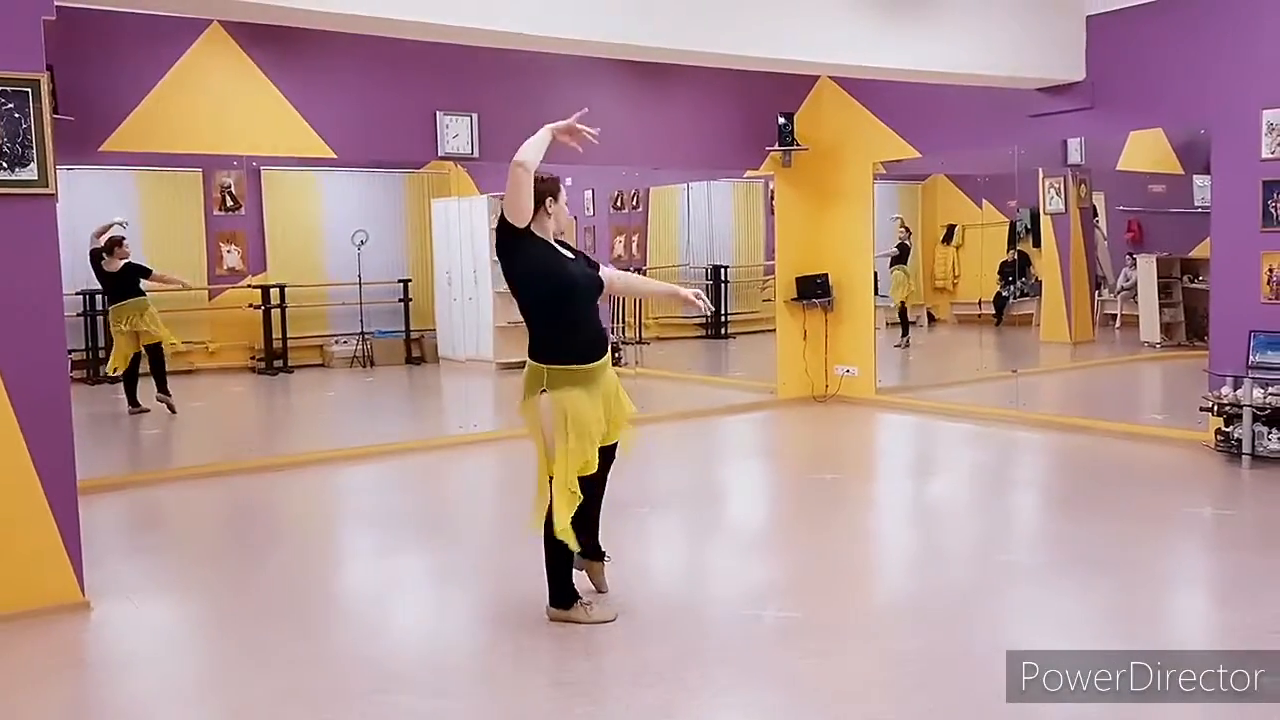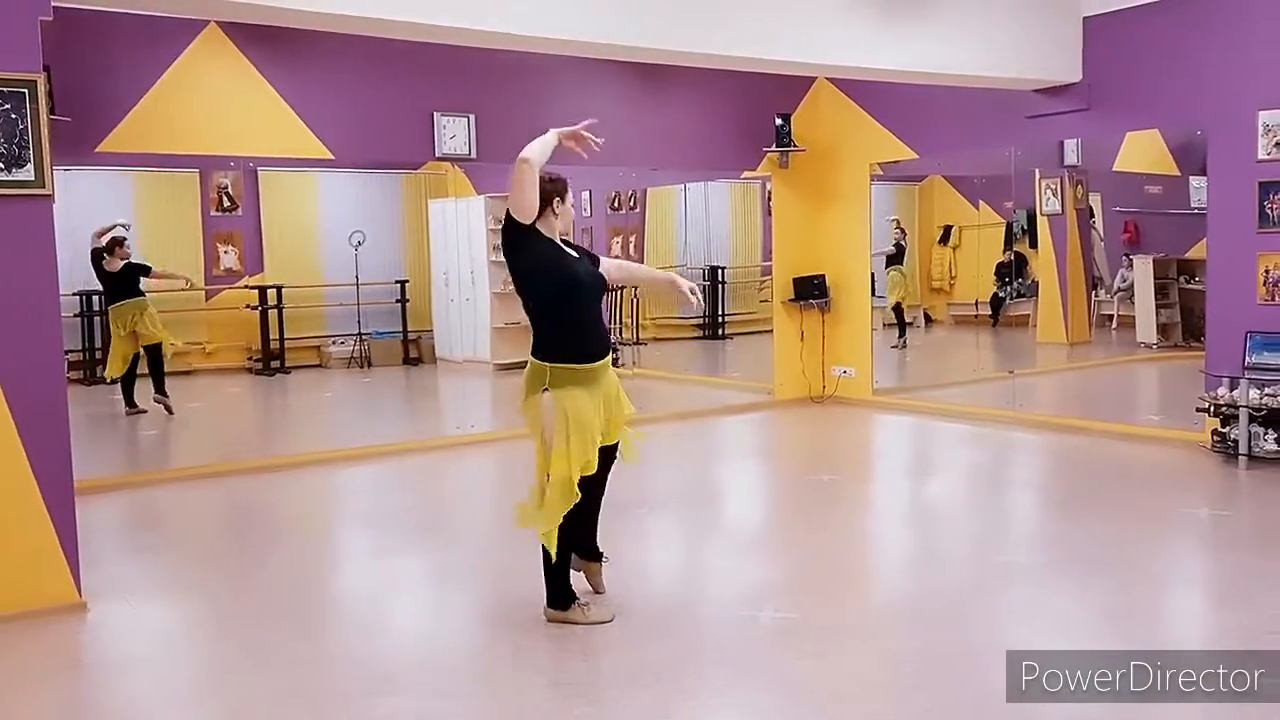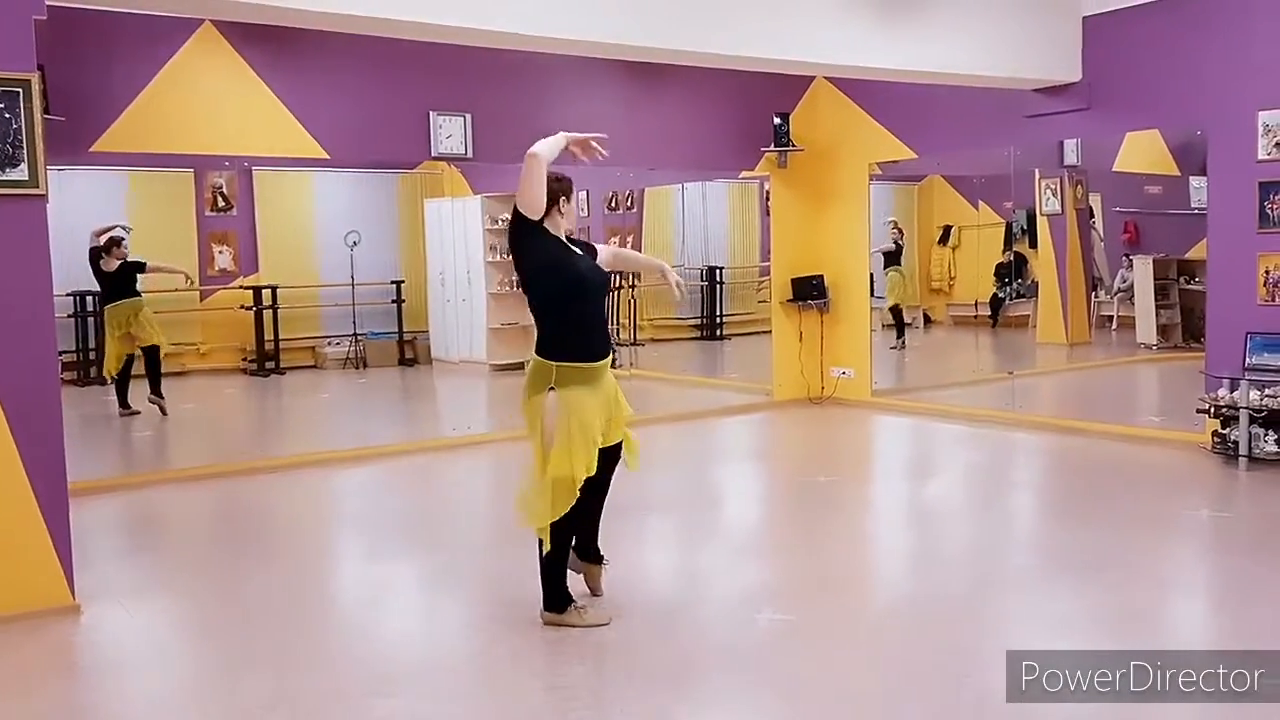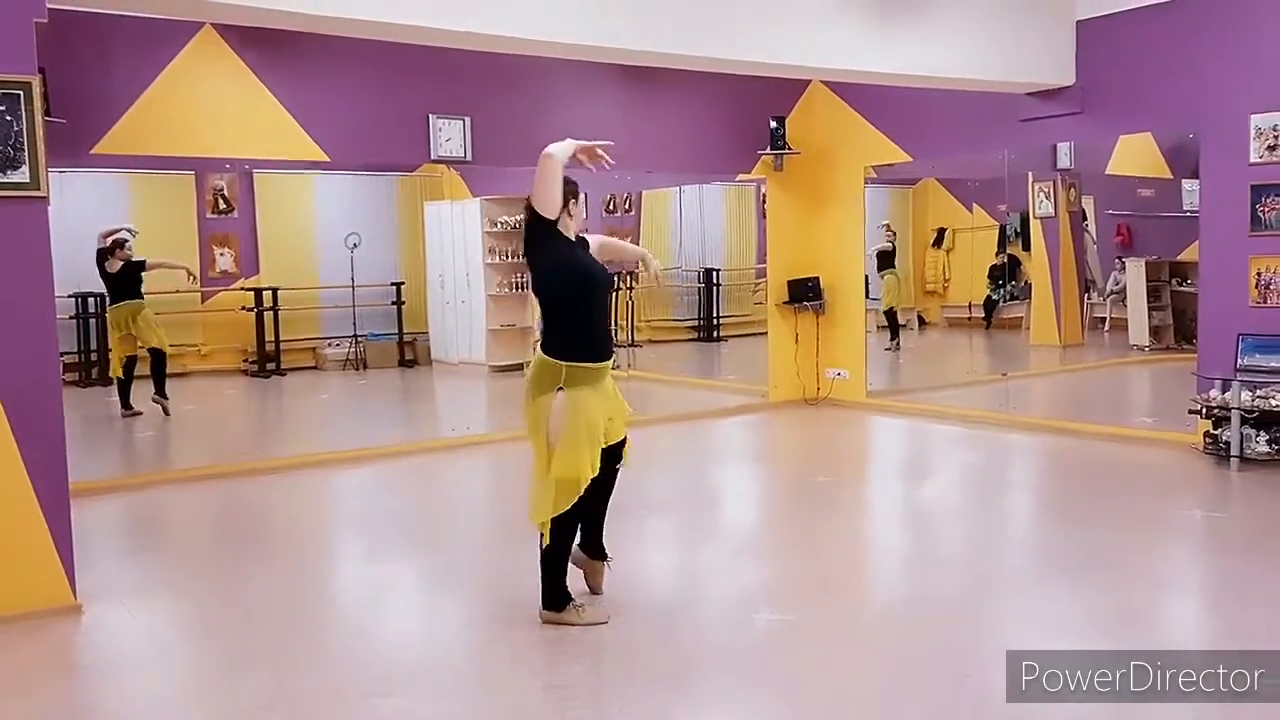
dt=0.1s
person 1, frame 1
left shoulder: (569, 255)
right shoulder: (518, 246)
left elbow: (618, 280)
right elbow: (521, 167)
left wrist: (674, 290)
right wrist: (552, 131)
left hip: (596, 377)
right hip: (558, 386)
left knee: (598, 467)
right knee: (568, 487)
left ankle: (589, 550)
right ankle: (562, 600)
person 1, frame 2
left shoulder: (572, 252)
right shoulder: (524, 244)
left elbow: (617, 269)
right elbow: (525, 165)
left wrist: (670, 277)
right wrist: (559, 136)
left hip: (597, 376)
right hip: (560, 386)
left knee: (599, 466)
right knee: (566, 488)
left ankle: (587, 551)
right ankle: (560, 602)
person 1, frame 3
left shoulder: (572, 249)
right shoulder: (532, 242)
left elbow: (613, 256)
right elbow: (535, 158)
left wrist: (658, 266)
right wrist: (568, 139)
left hip: (592, 377)
right hip: (562, 384)
left knee: (607, 458)
right knee: (565, 489)
left ankle: (586, 551)
right ankle: (556, 604)
person 1, frame 4
left shoulder: (571, 245)
right shoulder: (544, 240)
left elbow: (604, 244)
right elbow: (548, 160)
left wrist: (642, 253)
right wrist: (574, 145)
left hip: (591, 377)
right hip: (565, 383)
left knee: (611, 453)
right knee: (569, 487)
left ankle: (591, 548)
right ankle: (555, 603)
person 2, frame 1
left shoulder: (98, 264)
right shoulder: (131, 267)
left elbow: (94, 237)
right elbow: (160, 278)
left wrist: (111, 224)
right wrist: (181, 282)
left hip: (118, 315)
right hip: (140, 310)
left knee: (130, 359)
right knee: (155, 352)
left ankle: (133, 404)
right ankle: (163, 391)
person 2, frame 2
left shoulder: (99, 264)
right shoulder: (130, 267)
left elbow: (95, 237)
right elbow: (161, 274)
left wrist: (114, 225)
right wrist: (185, 276)
left hip: (117, 314)
right hip: (139, 309)
left knee: (128, 358)
right knee: (154, 351)
left ankle: (130, 404)
right ankle: (161, 392)
person 2, frame 3
left shoulder: (97, 264)
right shoulder: (127, 266)
left elbow: (94, 235)
right elbow: (158, 268)
left wrist: (114, 226)
right wrist: (183, 271)
left hip: (113, 315)
right hip: (135, 310)
left knee: (123, 359)
right knee: (151, 352)
left ankle: (124, 405)
right ankle: (156, 393)
person 2, frame 4
left shoulder: (104, 265)
right shoulder: (130, 266)
left elbow: (101, 237)
right elbow: (159, 263)
left wrist: (121, 229)
right wrist: (185, 267)
left hip: (116, 315)
right hip: (136, 311)
left knee: (127, 361)
right knee: (158, 352)
left ankle: (126, 406)
right ankle: (159, 393)
